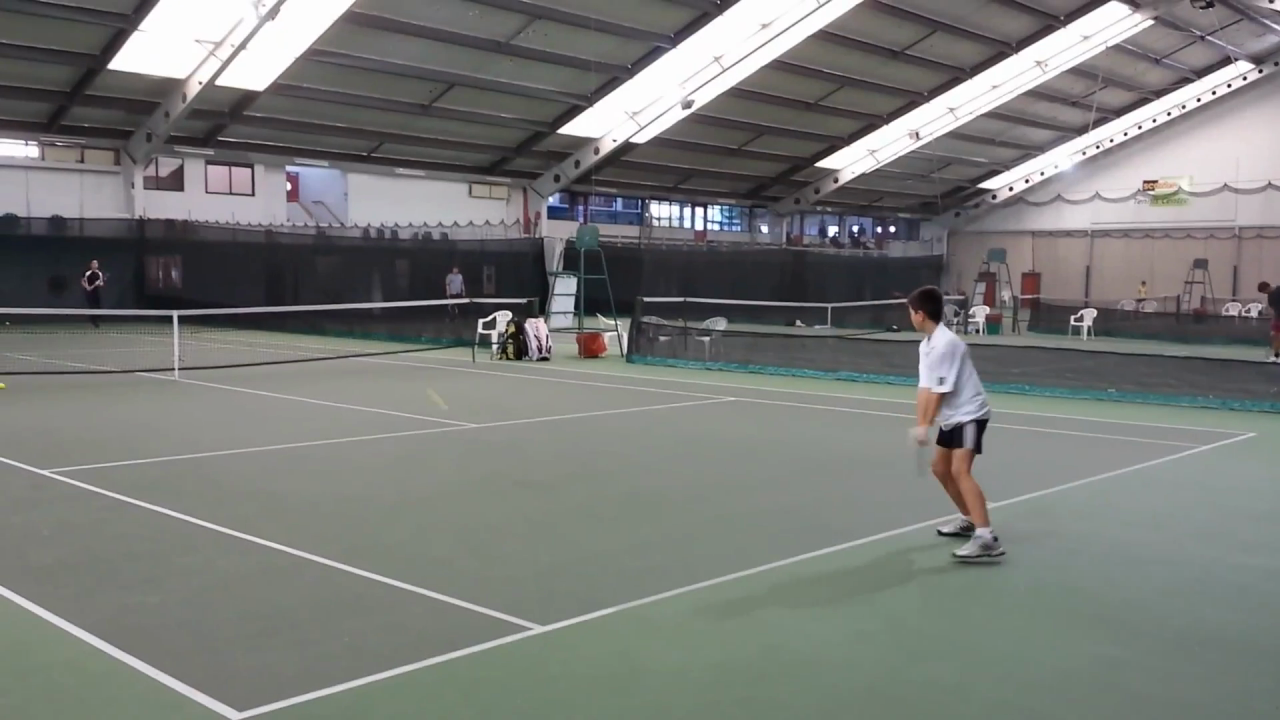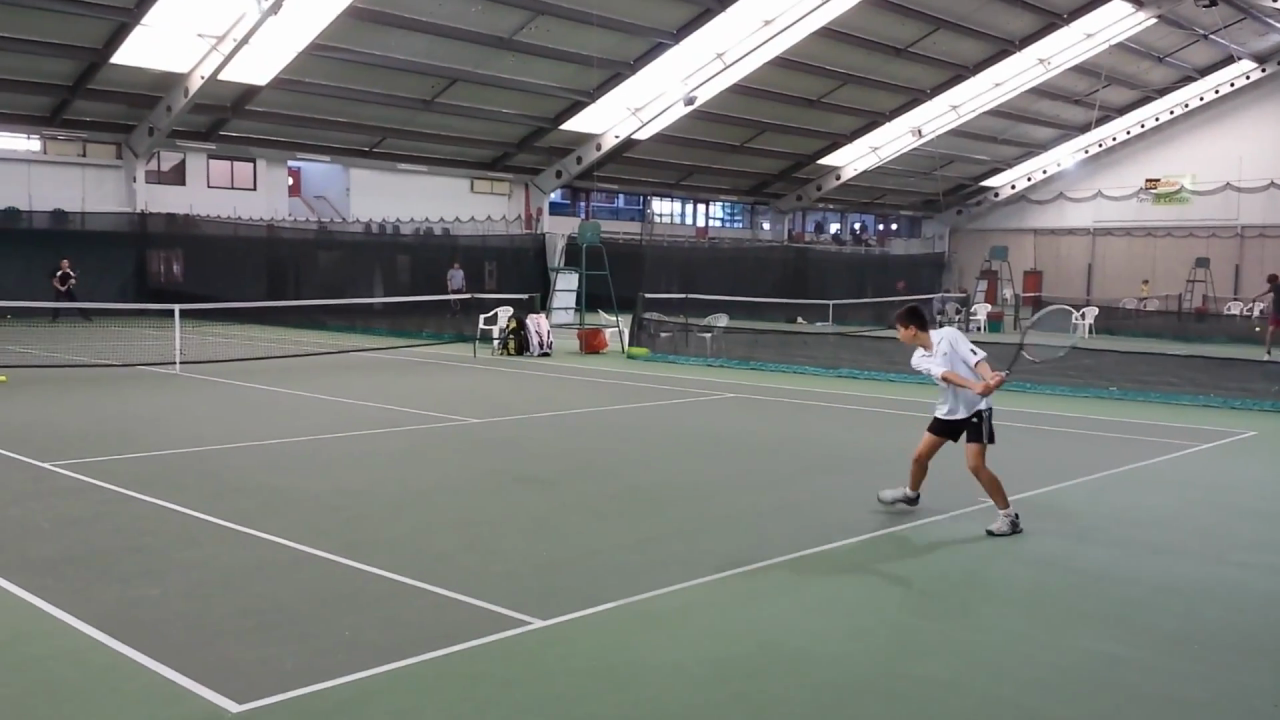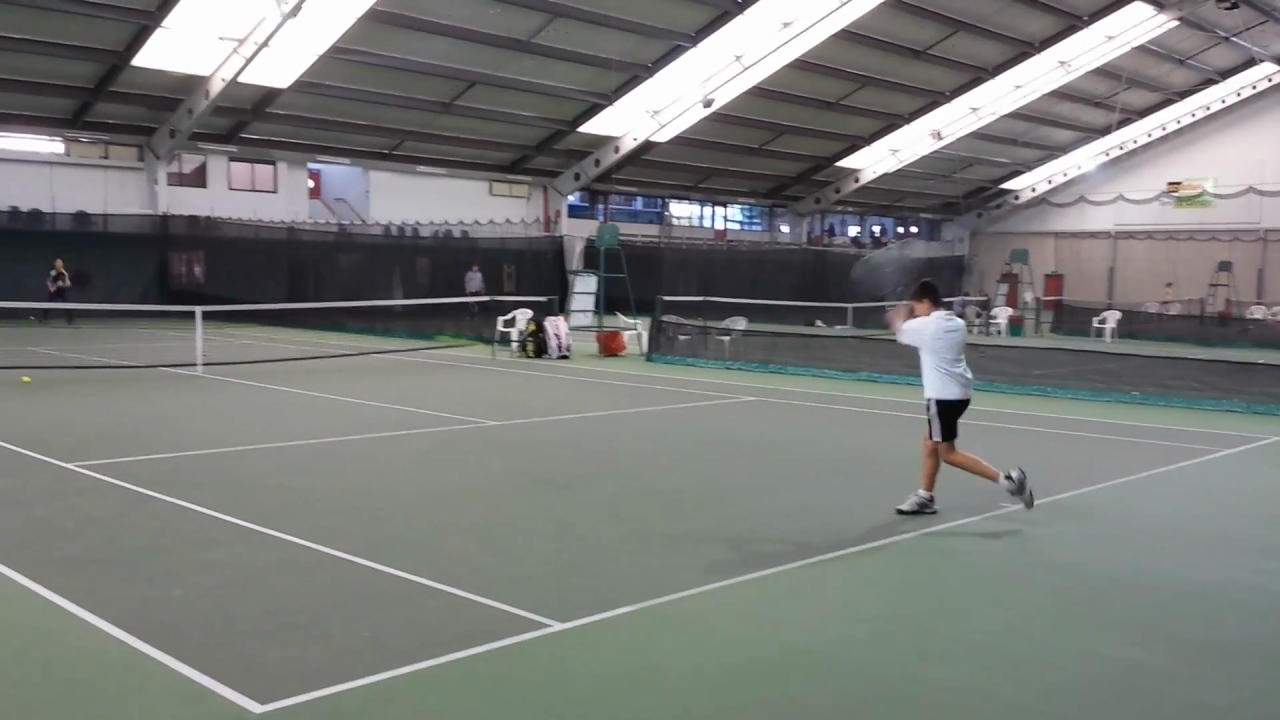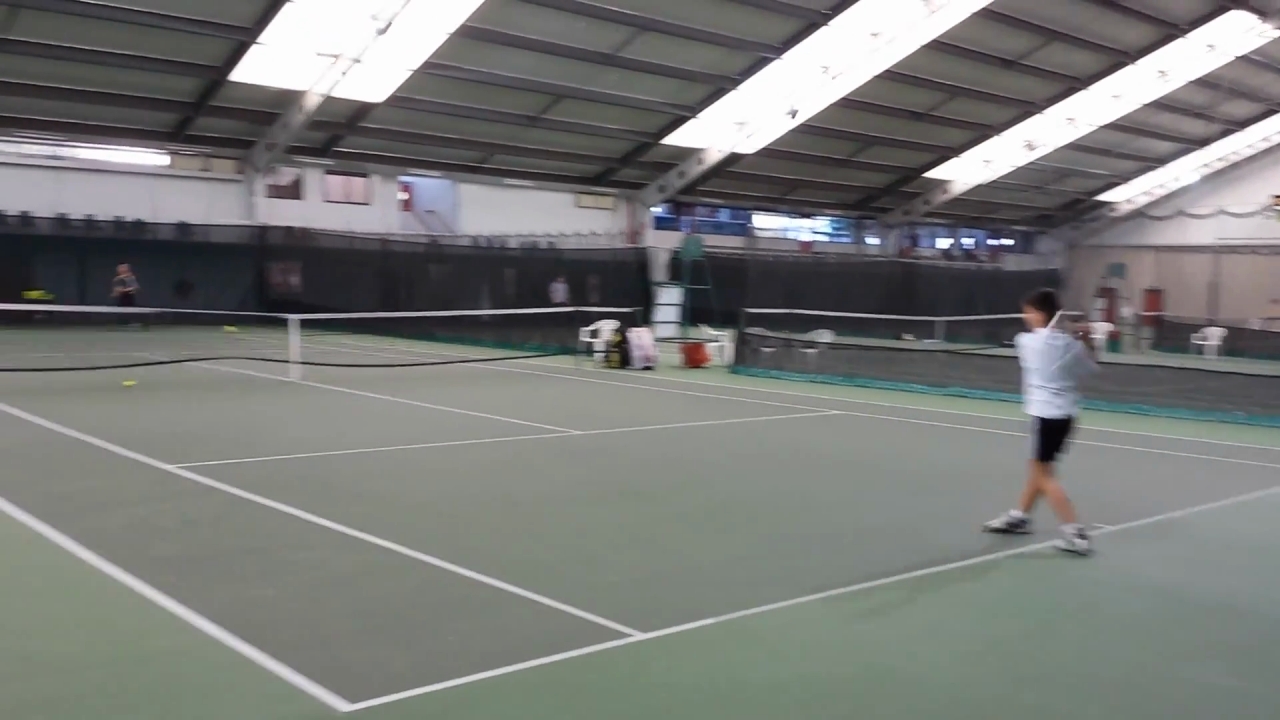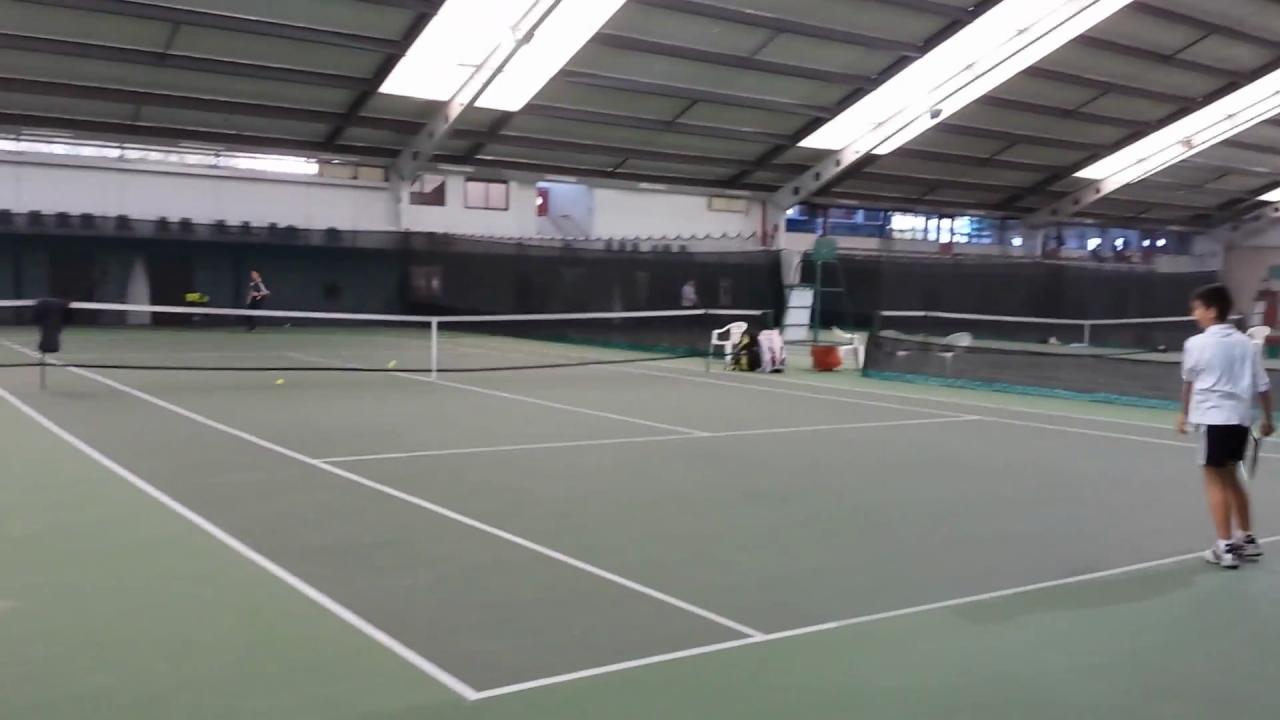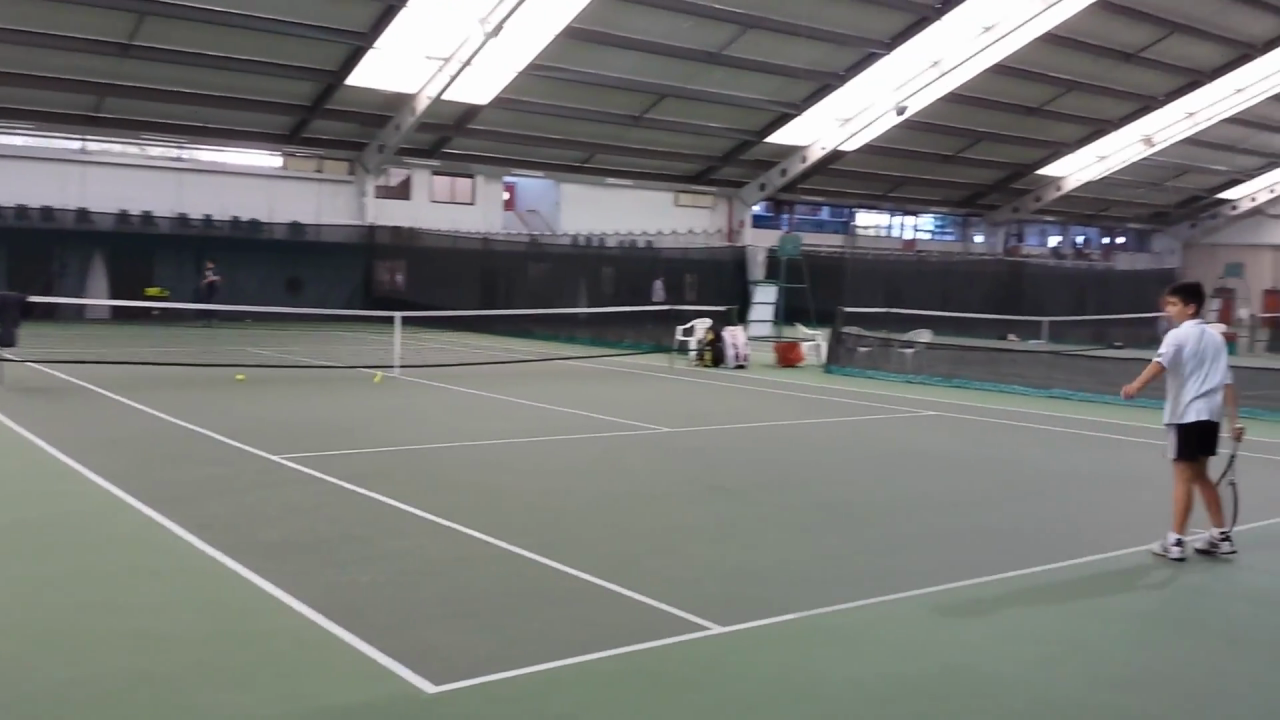
dt=0.4s
person 1, frame 1
left shoulder: (946, 344)
right shoulder: (927, 345)
left elbow: (941, 390)
right elbow: (925, 387)
left wrist: (925, 425)
right wrist: (921, 424)
left hip: (970, 414)
right hip: (953, 415)
left knee: (960, 472)
right knee: (940, 469)
left ankle: (986, 538)
right ankle: (969, 519)
person 1, frame 2
left shoulder: (950, 335)
right shoulder: (918, 359)
left elbow: (977, 358)
right elbow: (947, 375)
left wrist: (990, 378)
right wrist: (974, 385)
left hip: (976, 407)
right hip: (947, 410)
left knee: (975, 465)
right knee: (920, 455)
left ankle: (1009, 517)
right ankle: (911, 493)
person 1, frame 3
left shoulder: (922, 325)
right shoulder: (958, 324)
left elbow: (899, 328)
left wrist: (900, 313)
left hip: (942, 395)
right hip: (959, 392)
left knee: (949, 454)
right knee: (930, 444)
left ankle: (1007, 479)
right ankle: (925, 497)
person 1, frame 4
left shoulder: (1026, 342)
right shoulder: (1072, 344)
right elbow: (1088, 368)
right wrist: (1084, 338)
left hip: (1044, 414)
right hip: (1066, 413)
left knee: (1044, 476)
right knee: (1039, 468)
left ankle: (1075, 533)
right ankle: (1019, 516)
person 1, frame 5
left shoulder: (1196, 344)
right shoulder: (1246, 344)
left elbow: (1188, 383)
right elbow: (1262, 386)
left wrist: (1183, 413)
right wrist: (1268, 418)
left hip: (1212, 419)
right hip: (1240, 419)
left knee: (1215, 482)
right knee: (1230, 478)
left ankle: (1226, 548)
right ankle: (1246, 539)
person 1, frame 6
left shoulder: (1178, 336)
right shoulder: (1215, 338)
left elbow: (1160, 362)
right elbow: (1226, 383)
left wrist: (1136, 385)
right wrist: (1234, 419)
left hip: (1185, 415)
right hip: (1210, 414)
left knee: (1183, 478)
right knee: (1200, 476)
left ankle: (1175, 542)
right ankle: (1221, 536)
